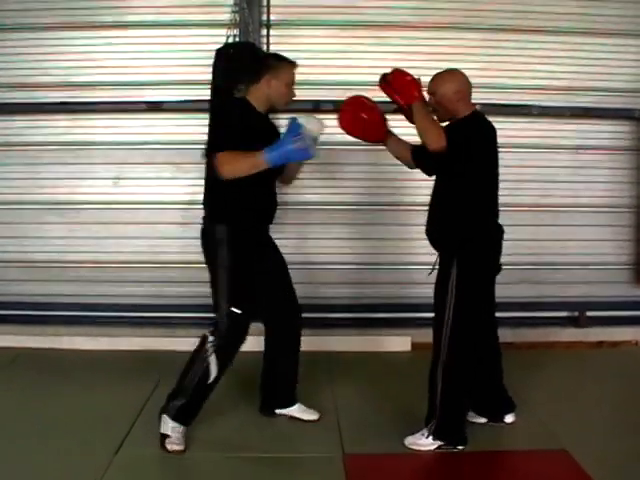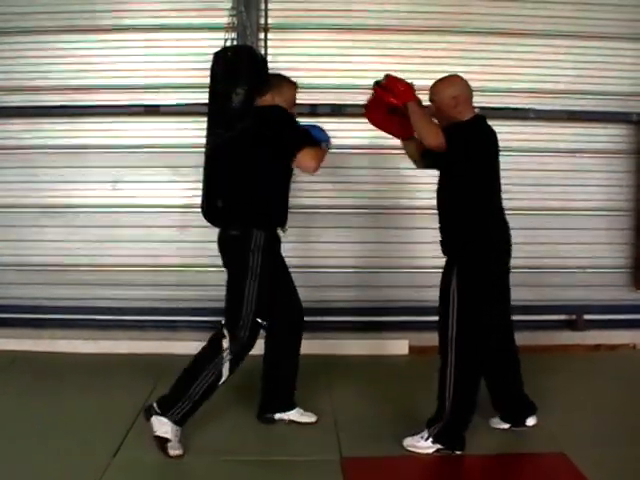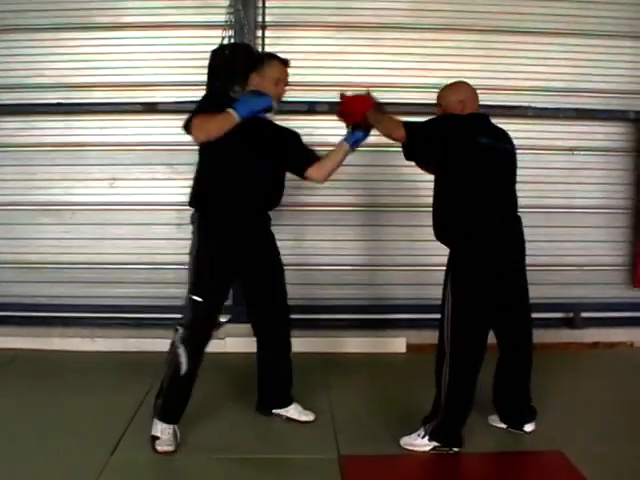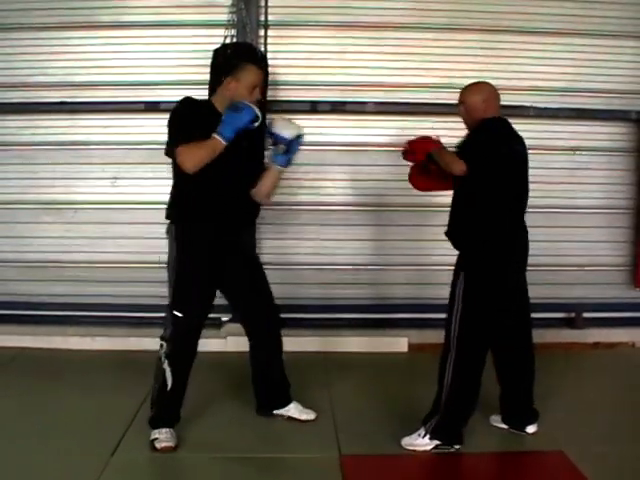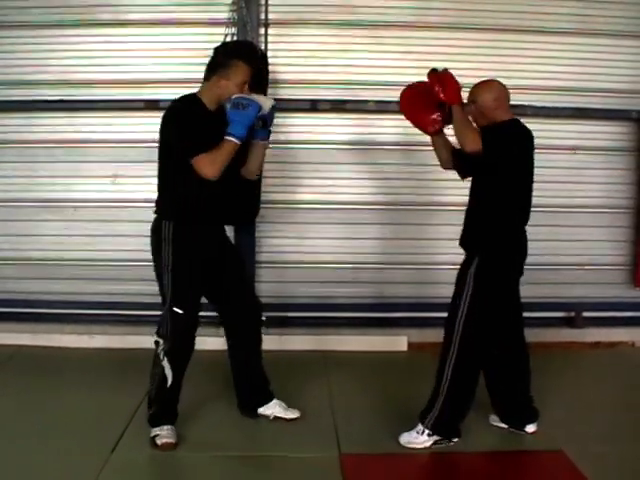
dt=0.3s
person 1, frame 1
left shoulder: (260, 124)
right shoulder: (235, 114)
left elbow: (284, 176)
right elbow: (227, 168)
left wrist: (296, 150)
right wrist: (274, 154)
left hip: (255, 234)
right hip: (228, 236)
left knee: (286, 315)
right knee: (230, 329)
left ankle: (279, 399)
right ankle: (175, 416)
person 1, frame 2
left shoulder: (236, 126)
right shoulder: (273, 117)
right elbow: (308, 162)
right wrist: (319, 140)
left hip: (251, 237)
right hip: (253, 239)
left knee: (288, 319)
right knee: (240, 333)
left ankle: (278, 403)
right ankle: (168, 414)
person 1, frame 3
left shoulder: (277, 134)
right shoulder: (220, 104)
left elbow: (316, 172)
right elbow: (199, 132)
left wrist: (349, 143)
right wrist: (241, 109)
left hip: (256, 230)
right hip: (220, 229)
left knee: (275, 318)
right knee: (199, 322)
left ankle: (276, 398)
right ankle: (166, 416)
person 1, frame 4
left shoulder: (247, 129)
right shoulder: (190, 113)
left elbow: (256, 194)
right elbow: (187, 162)
left wrist: (280, 161)
right wrist: (226, 133)
left hip: (233, 237)
right hip: (191, 236)
left knee: (265, 319)
right knee: (182, 330)
left ankle: (275, 399)
right ankle: (162, 421)
person 1, frame 5
left shoulder: (225, 118)
right shoulder: (183, 113)
left elbow: (249, 173)
right elbow: (210, 169)
left wrist: (260, 135)
right wrist: (236, 132)
left hip: (212, 233)
right hip: (178, 234)
left knee: (246, 314)
right knee: (178, 327)
left ankle: (256, 399)
right ankle: (161, 418)
person 2, frame 1
left shoulder: (475, 130)
right shoulder: (464, 131)
left elbow: (436, 143)
right elbow: (417, 158)
left wrist: (410, 100)
right wrist: (381, 134)
left hip: (467, 248)
right hip: (476, 245)
left knee: (453, 335)
right knee: (477, 326)
left ankle: (445, 429)
right ankle: (495, 404)
person 2, frame 2
left shoulder: (473, 133)
right shoulder: (469, 134)
left elbow: (433, 141)
right elbow: (424, 157)
left wrist: (407, 101)
right wrist: (399, 127)
left hip: (472, 252)
right hip: (489, 246)
left knee: (461, 340)
right knee: (495, 330)
left ankle: (446, 433)
right ankle: (517, 409)
person 2, frame 3
left shoulder: (455, 130)
right shoulder: (500, 138)
left elbow: (399, 132)
left wrist: (371, 111)
right wrist: (444, 165)
left hip: (474, 249)
right hip: (509, 243)
left knee: (460, 340)
right knee: (514, 331)
left ankle: (443, 431)
right ankle: (517, 412)
person 2, frame 4
left shoulder: (488, 134)
right shoulder: (509, 138)
left elbow: (459, 167)
left wrist: (435, 150)
right wrist: (442, 159)
left hip: (484, 251)
right hip: (510, 246)
left knee: (464, 339)
right knee: (512, 331)
left ankle: (443, 429)
right ankle: (520, 413)
person 2, frame 5
left shoulder: (514, 135)
right shoulder: (500, 137)
left elbow: (471, 144)
right elbow: (453, 161)
left wrist: (452, 101)
right wrist: (435, 129)
left hip: (491, 250)
right hip: (505, 247)
left knee: (464, 335)
right knee: (504, 331)
left ankle: (440, 424)
right ankle: (518, 412)
